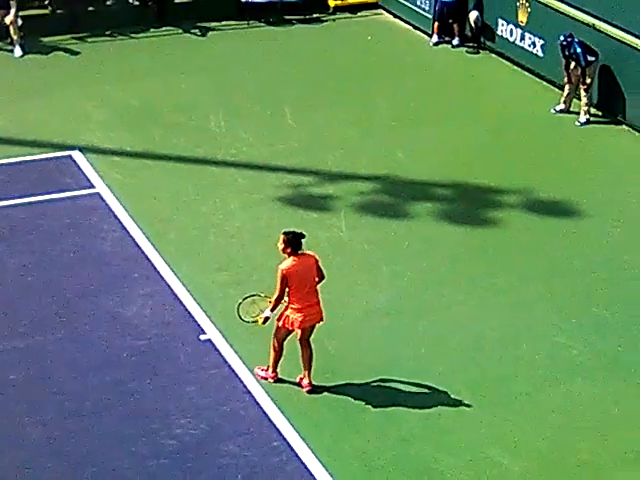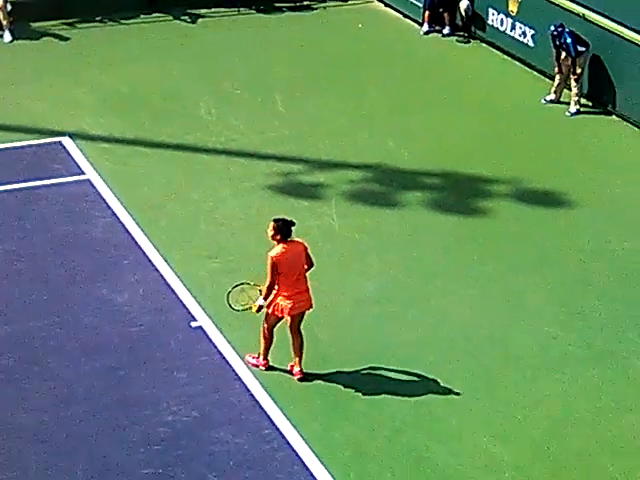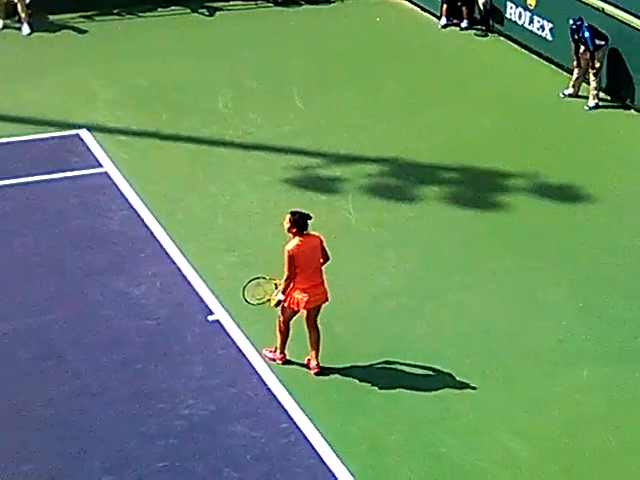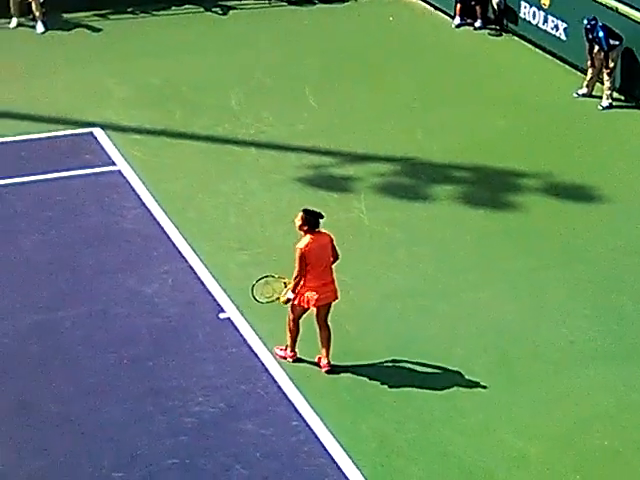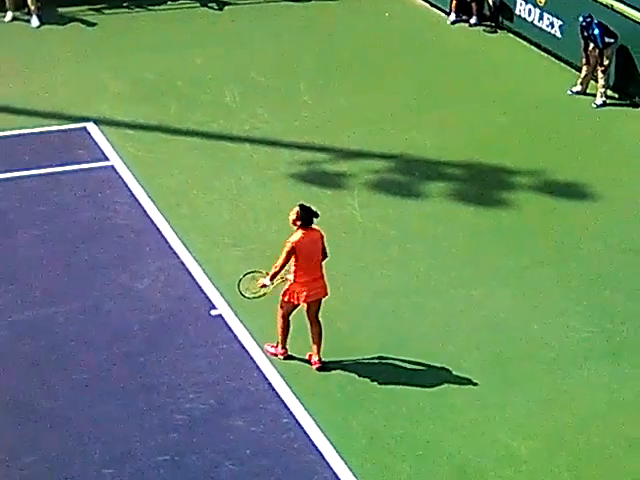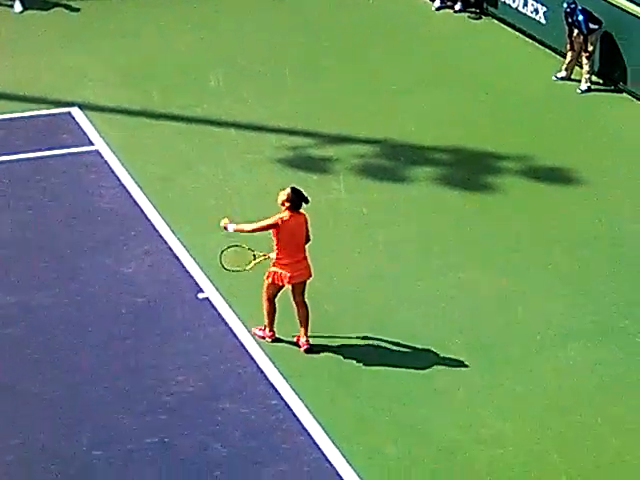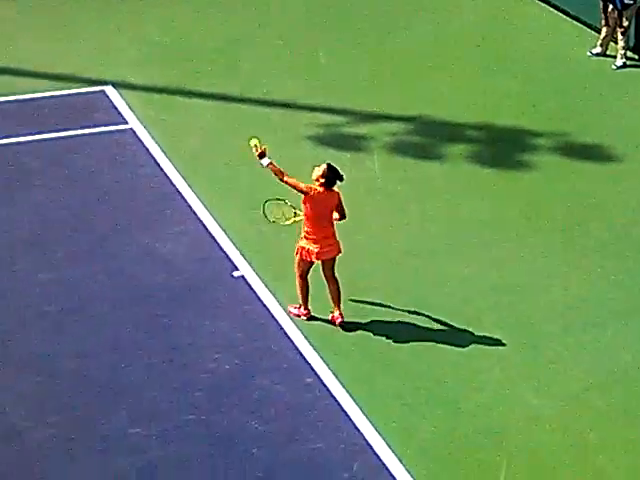
dt=0.1s
person 1, frame 1
left shoulder: (284, 268)
right shoulder: (311, 257)
left elbow: (279, 296)
right elbow: (321, 277)
left wrist: (268, 313)
left hip: (296, 312)
right hip: (313, 309)
left knee: (277, 340)
right knee: (305, 342)
left ankle: (272, 372)
right ankle: (307, 380)
person 1, frame 2
left shoulder: (274, 255)
right shoulder: (300, 245)
left elbow: (271, 283)
right elbow: (310, 265)
left wrist: (261, 301)
left hip: (284, 299)
right hip: (302, 297)
left knee: (267, 327)
right knee: (295, 330)
left ankle: (262, 359)
right ankle: (298, 367)
person 1, frame 3
left shoulder: (291, 248)
right shoulder: (316, 238)
left elbow: (288, 277)
right elbow: (325, 259)
left wrist: (280, 295)
left hip: (300, 292)
right hip: (318, 290)
left knee: (283, 320)
right knee: (312, 324)
left ankle: (279, 353)
right ankle: (314, 361)
person 1, frame 4
left shoulder: (303, 247)
right shoulder: (327, 237)
left elbow: (298, 275)
right elbow: (335, 258)
left wrist: (289, 293)
left hip: (310, 291)
right hip: (328, 288)
left knee: (293, 318)
right knee: (322, 322)
left ankle: (290, 351)
right ankle: (325, 360)
person 1, frame 5
left shoulder: (294, 241)
right shoulder: (318, 233)
left elbow: (280, 265)
left wrist: (267, 280)
left hip: (300, 287)
right hip: (318, 284)
left knee: (283, 314)
right knee: (314, 319)
left ankle: (281, 348)
right ankle: (316, 356)
person 1, frame 6
left shoulder: (279, 221)
right shoulder: (303, 218)
left elbow: (252, 227)
left wrist: (232, 227)
left hip: (282, 269)
right hip: (301, 268)
left knee: (268, 298)
right knee: (299, 301)
left ankle: (269, 332)
right ankle: (304, 339)
person 1, frame 7
left shoulder: (310, 192)
right shoulder: (335, 195)
left elbow: (284, 177)
right elbow: (342, 216)
left wrist: (265, 160)
left hip: (311, 244)
right hip: (330, 243)
left knee: (301, 274)
right knee: (330, 276)
left ankle: (304, 309)
right ankle: (337, 314)
